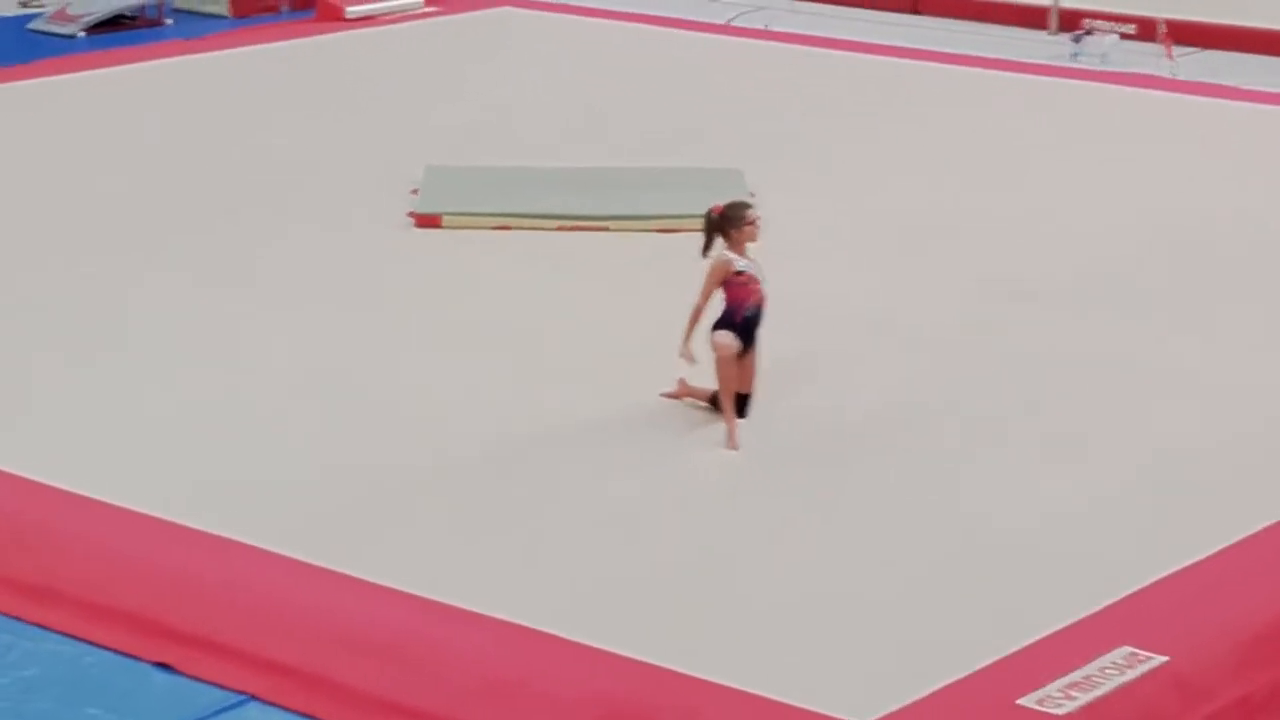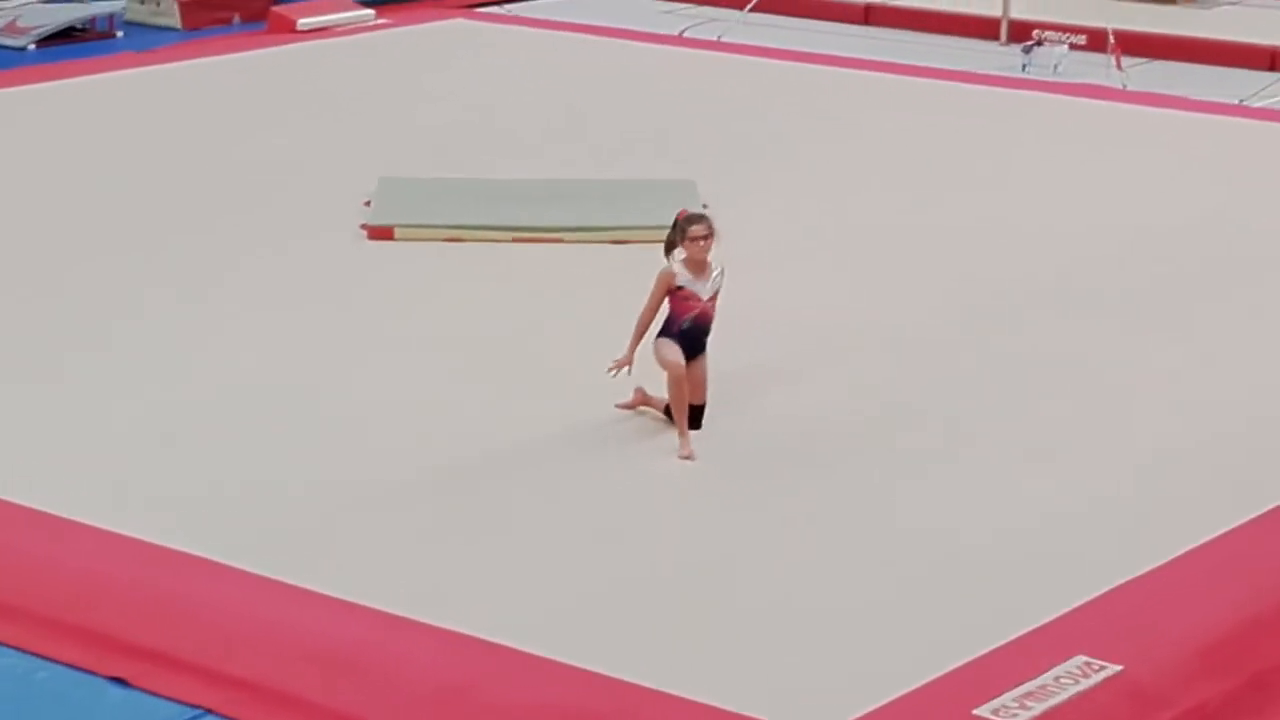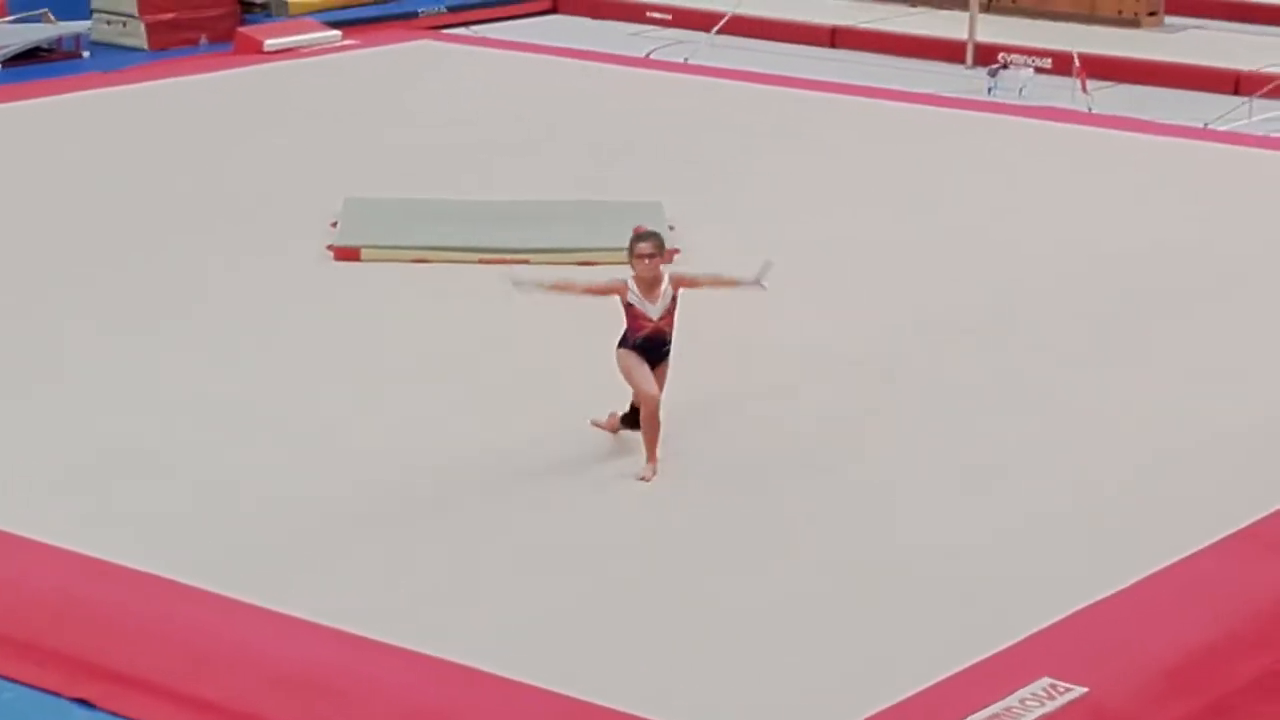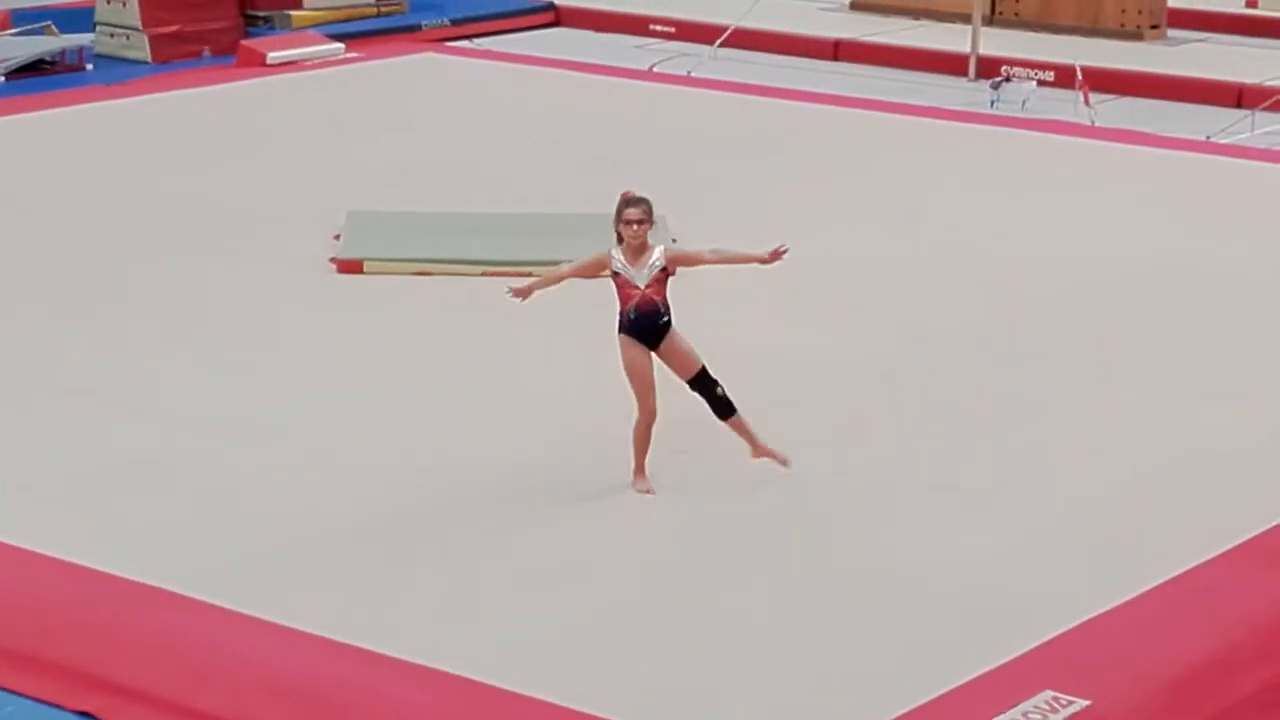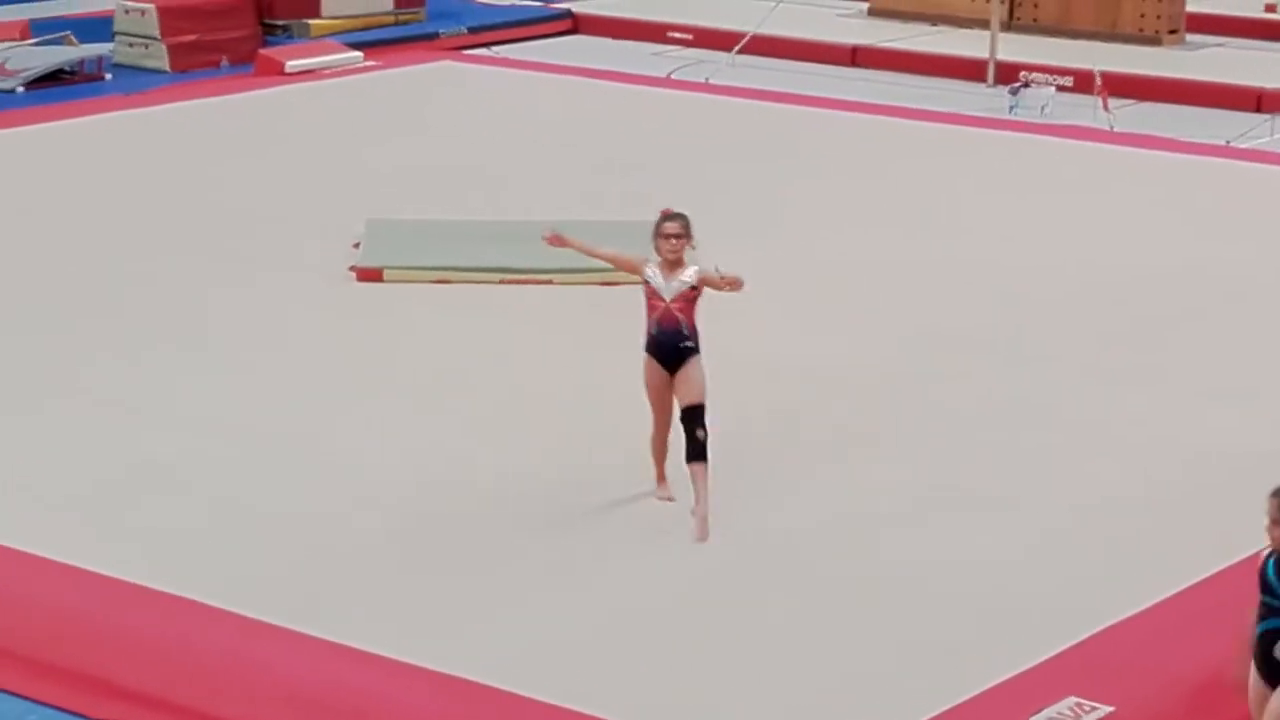
dt=0.4s
person 1, frame 1
left shoulder: (747, 258)
right shoulder: (724, 261)
right elbow: (701, 302)
right wrist: (685, 343)
left hip: (748, 332)
right hip: (728, 328)
left knee: (740, 406)
right knee: (725, 349)
left ankle: (687, 389)
right ankle: (729, 422)
person 1, frame 2
left shoulder: (717, 272)
right shoulder: (671, 273)
right elbow: (648, 313)
right wrist: (630, 353)
left hip: (698, 345)
right hip: (670, 339)
left knee: (695, 419)
right knee: (676, 367)
left ankle: (645, 398)
right ankle: (683, 436)
person 1, frame 3
left shoulder: (673, 281)
right shoulder: (624, 286)
left elbow: (707, 280)
right elbow: (578, 288)
left wrist: (747, 282)
right wrist: (538, 285)
left hip: (660, 354)
right hip: (631, 352)
left knee: (641, 415)
right knee: (651, 397)
left ankle: (615, 421)
right ankle: (650, 460)
person 1, frame 4
left shoulder: (666, 255)
right shoulder: (611, 259)
left elbow: (712, 256)
right elbow: (568, 270)
left wrist: (760, 257)
right wrist: (532, 286)
left hip: (664, 330)
right hip: (632, 336)
left knee: (708, 385)
right knee: (648, 409)
left ankle: (756, 444)
right ankle: (639, 473)
person 1, frame 5
left shoulder: (698, 274)
right shoulder: (647, 268)
left elbow: (723, 282)
right elbow: (605, 255)
left wrist: (732, 284)
right wrist: (568, 242)
left hip: (687, 355)
right hip: (656, 355)
left knee: (695, 422)
right knee: (661, 426)
left ankle: (702, 504)
right ankle: (660, 480)
